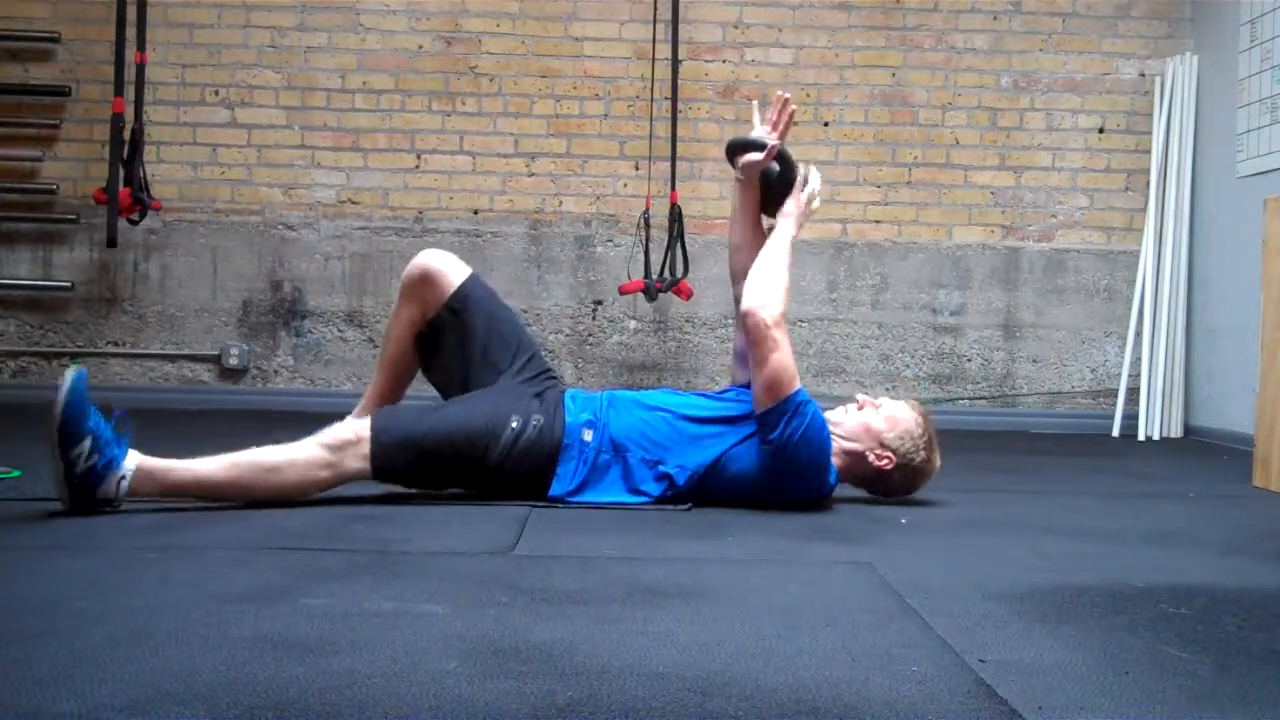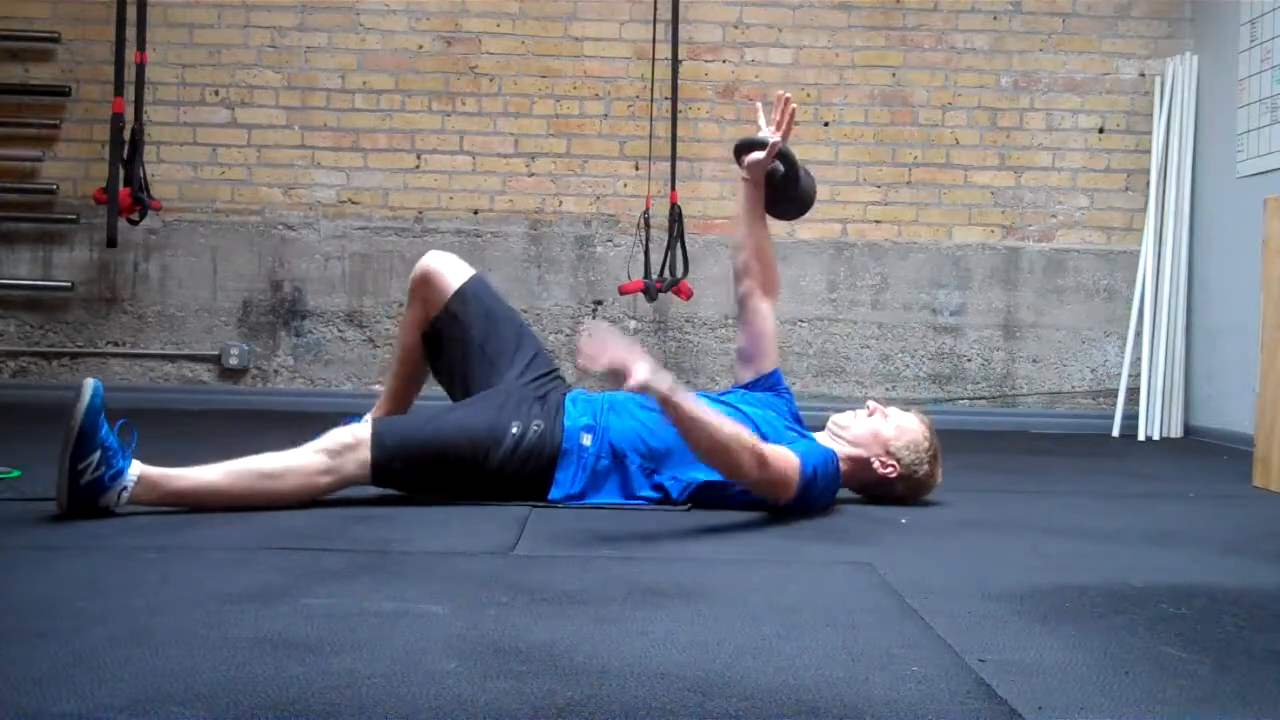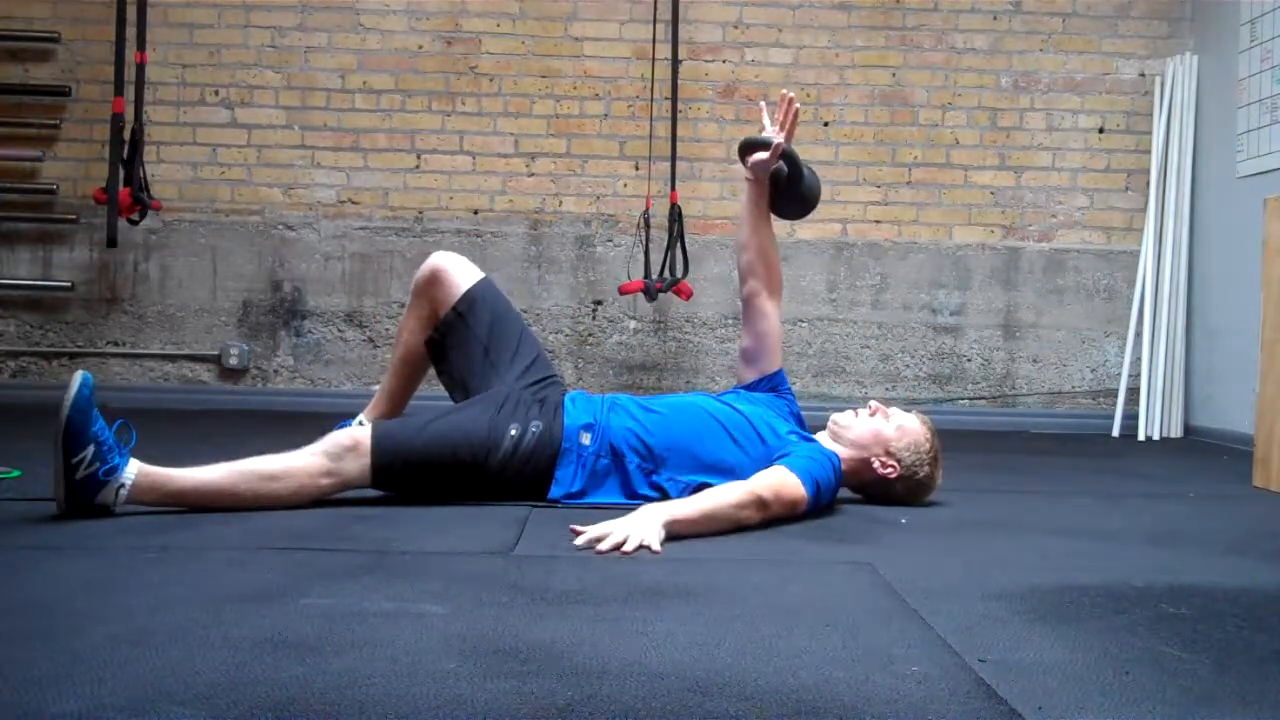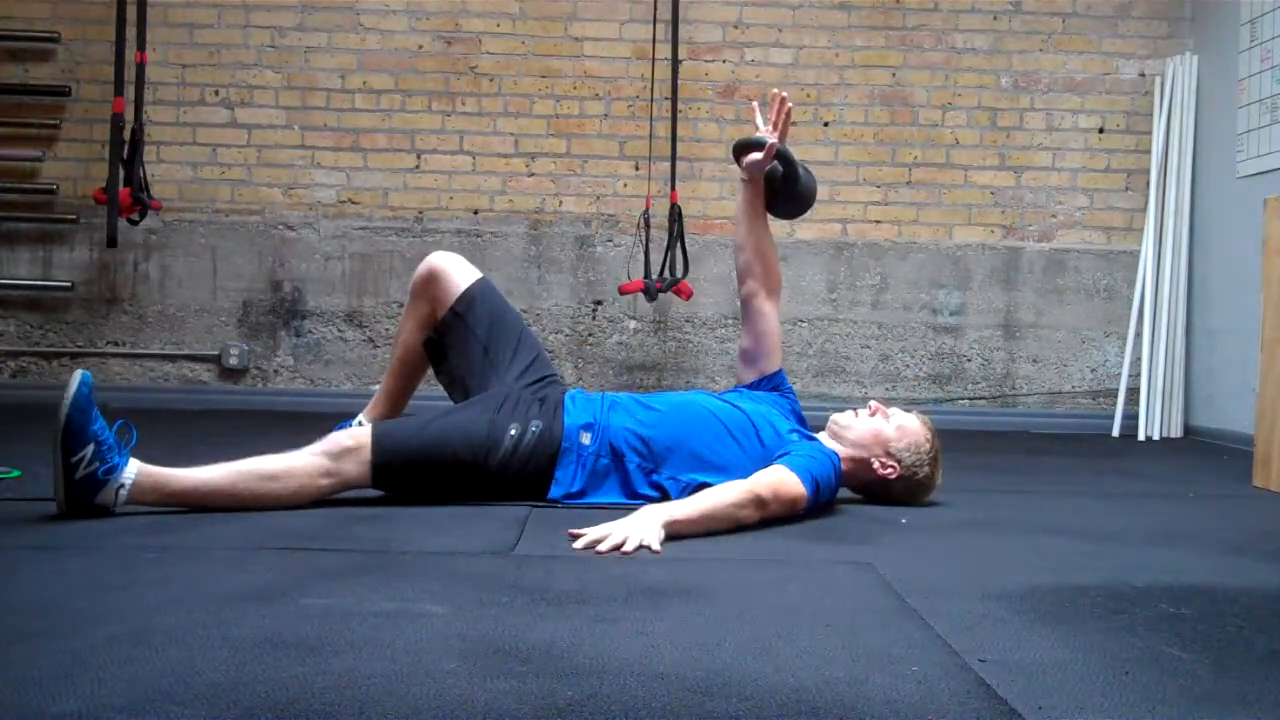
dt=0.5s
person 1, frame 1
left shoulder: (803, 460)
right shoulder: (780, 419)
left elbow: (759, 320)
right elbow: (750, 300)
left wrist: (789, 225)
right wrist: (749, 186)
left hip: (555, 453)
right hip: (554, 406)
left knee: (336, 453)
right knee: (431, 271)
left ankle: (119, 473)
right ankle: (363, 423)
person 1, frame 2
left shoulder: (808, 474)
right shoulder: (782, 414)
left elbow: (746, 465)
right elbow: (755, 297)
left wrist: (660, 383)
right wrist: (754, 185)
left hip: (551, 456)
right hip: (553, 403)
left knee: (339, 458)
right knee: (436, 272)
left ankle: (124, 481)
right ankle: (383, 422)
person 1, frame 3
left shoulder: (812, 471)
right shoulder: (783, 416)
left elbow: (754, 498)
right elbow: (758, 294)
left wrist: (658, 512)
right wrist: (759, 182)
left hip: (547, 455)
right hip: (550, 404)
left knee: (339, 461)
right knee: (442, 272)
left ankle: (119, 479)
right ankle: (377, 421)
person 1, frame 4
left shoulder: (813, 468)
right shoulder: (781, 413)
left elbow: (755, 497)
right elbow: (758, 297)
left wrist: (656, 515)
right wrist: (754, 183)
left hip: (548, 454)
right hip: (550, 402)
left knee: (339, 462)
right knee: (440, 272)
left ankle: (121, 481)
right ankle: (375, 423)
